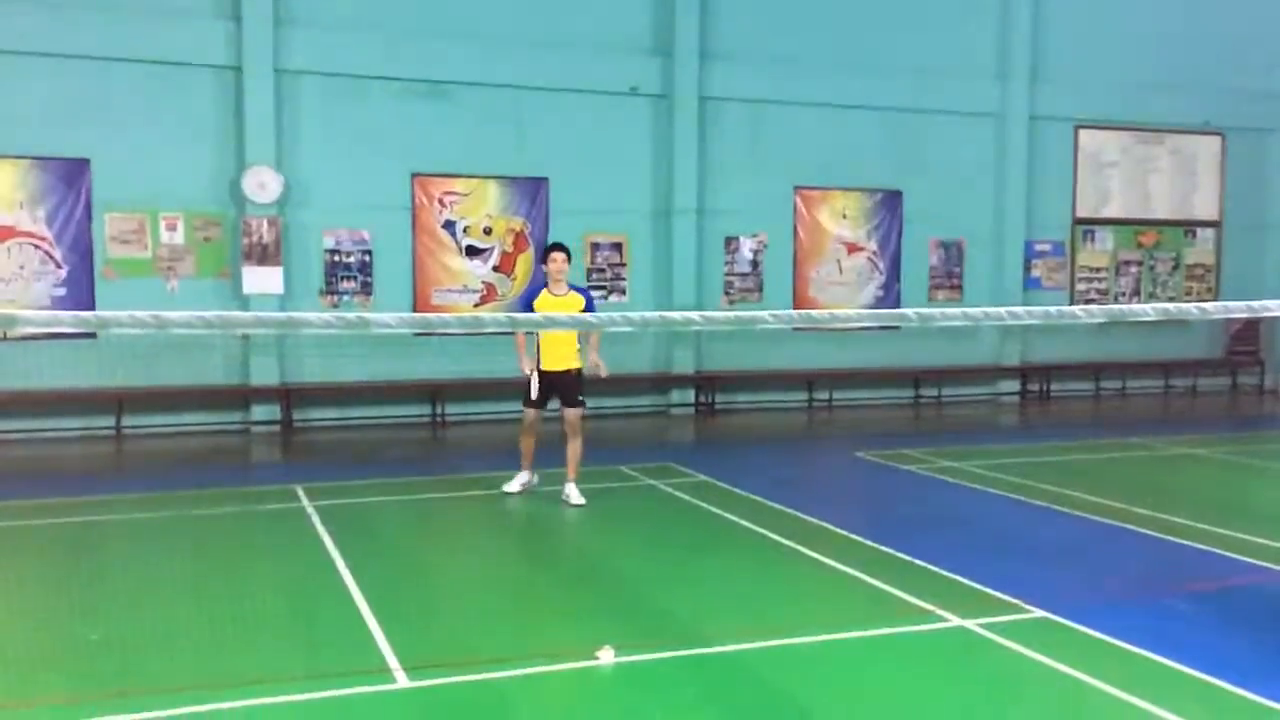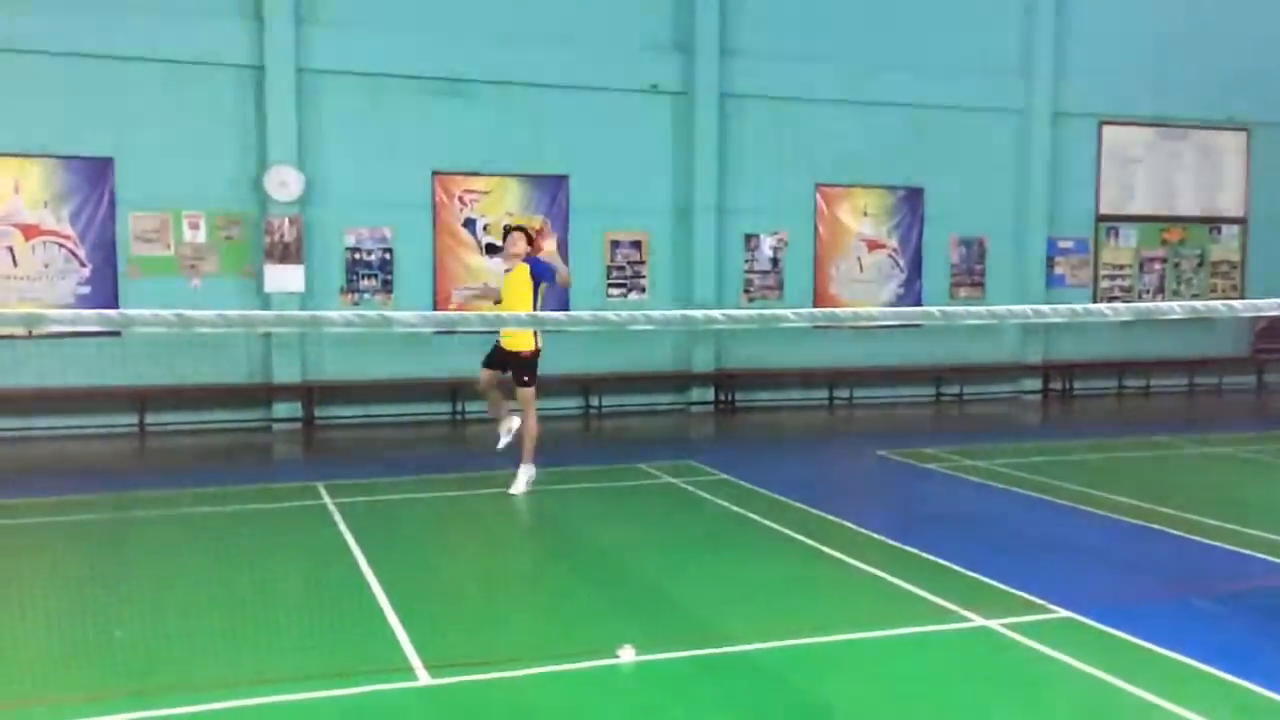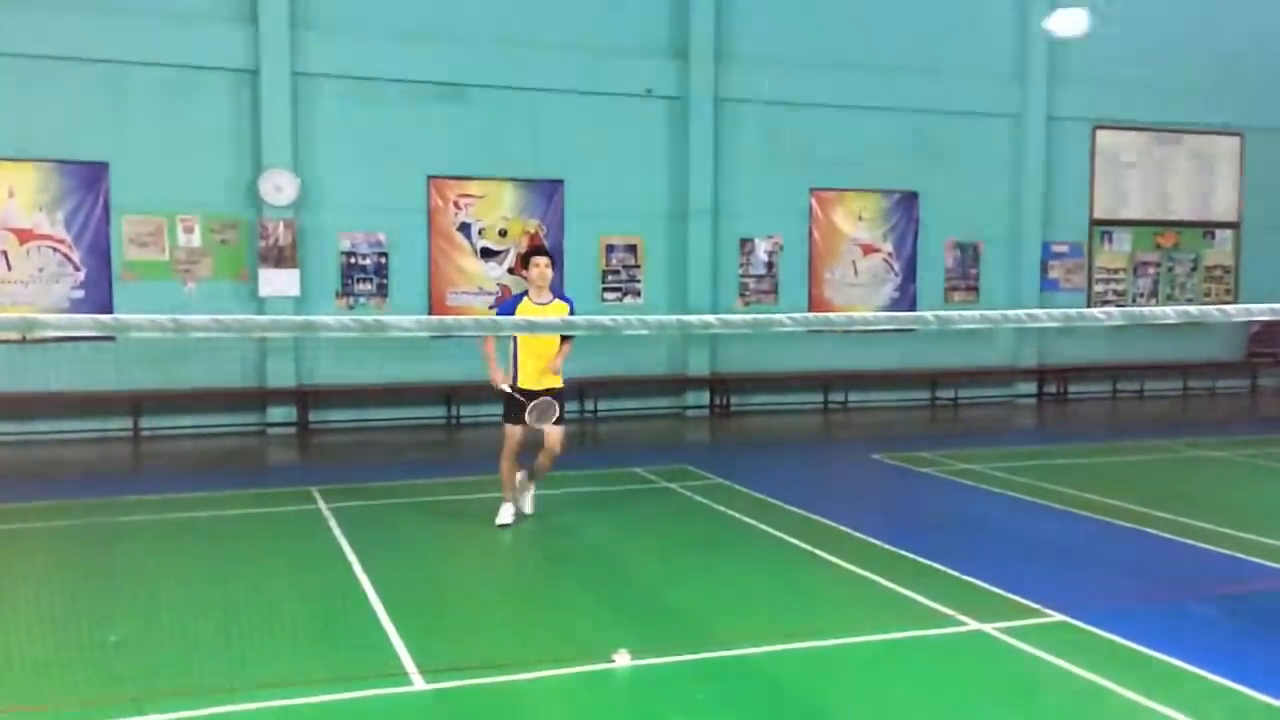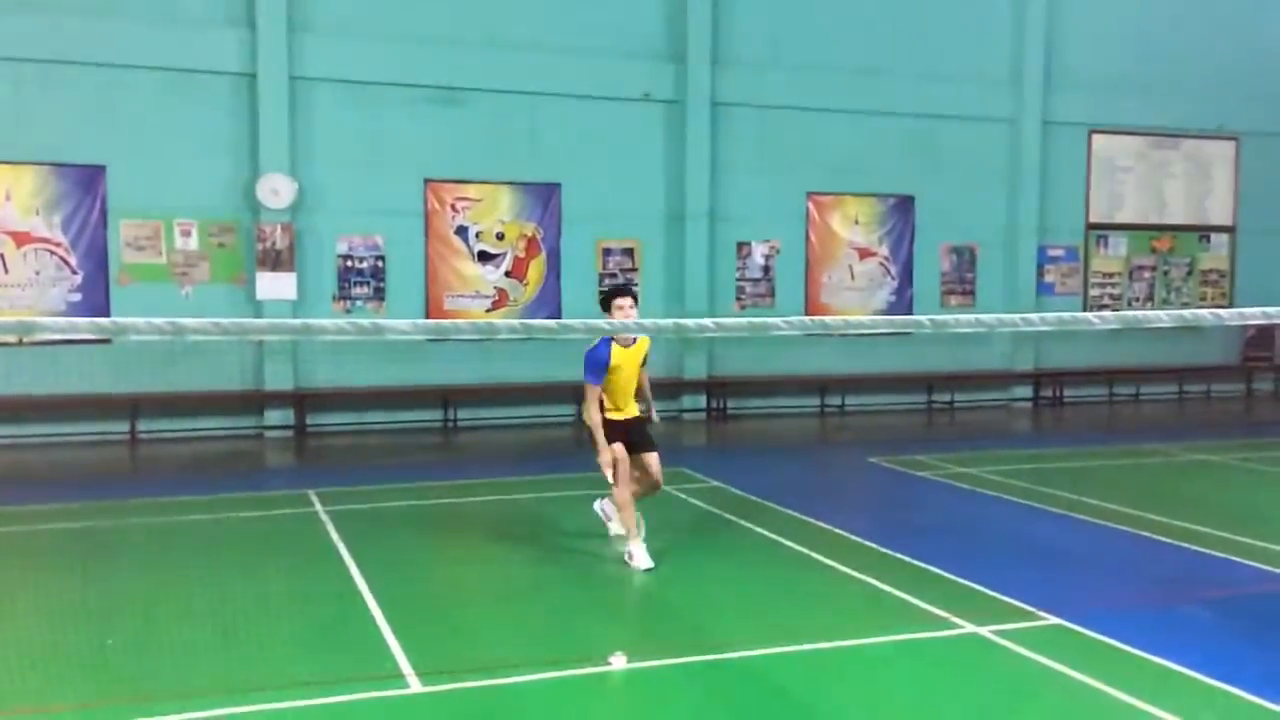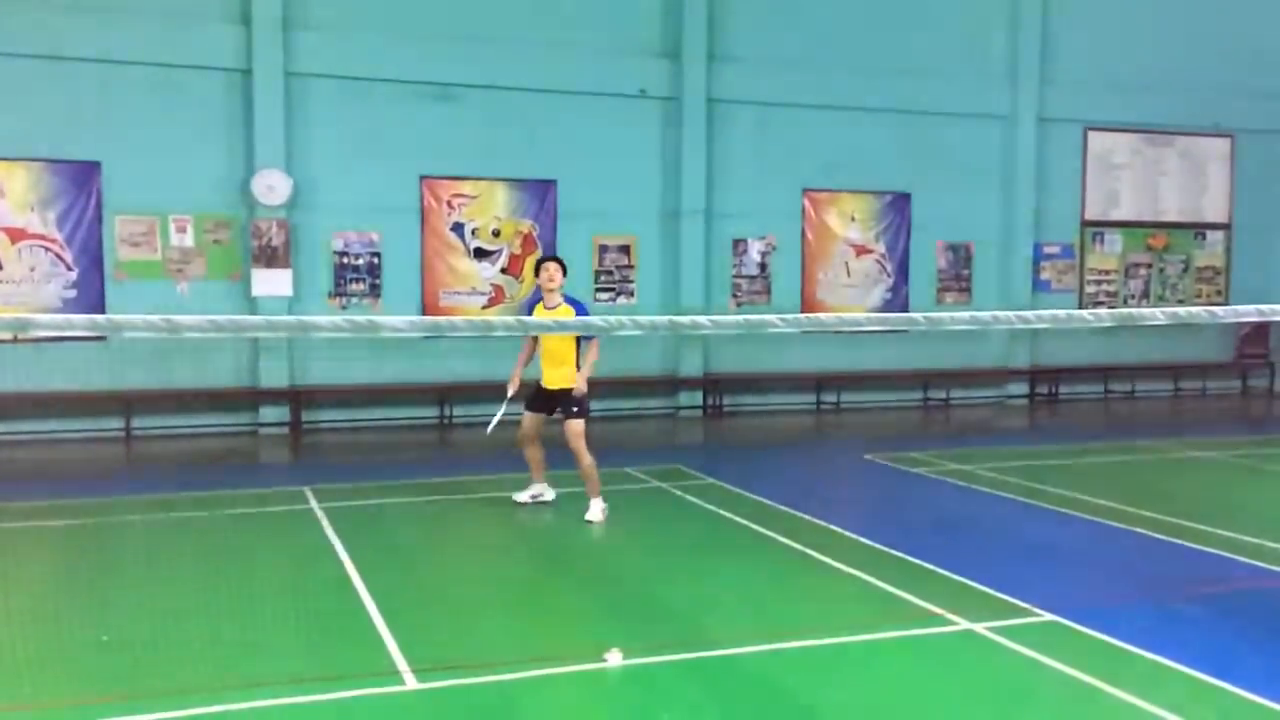
dt=1s
person 1, frame 1
left shoulder: (583, 296)
right shoulder: (534, 297)
left elbow: (592, 329)
right elbow: (521, 329)
left wrist: (593, 354)
right wrist: (523, 357)
left hip: (571, 370)
right hip: (540, 370)
left knee: (574, 428)
right knee: (528, 425)
left ankle: (571, 486)
right ankle: (526, 473)
person 1, frame 2
left shoulder: (532, 266)
right shoulder: (507, 272)
left elbow: (564, 280)
left wrist: (556, 261)
right wrist: (480, 292)
left hip: (526, 347)
right hip: (504, 343)
left knee: (526, 407)
right knee: (485, 382)
left ankle: (527, 467)
right ankle: (507, 421)
person 1, frame 3
left shoulder: (565, 306)
right shoulder: (512, 305)
right elbow: (490, 338)
left wrist: (560, 359)
right wrist: (493, 368)
left hip: (551, 387)
right hip: (519, 386)
left knee: (553, 448)
right knee: (511, 448)
left ankle: (527, 480)
right ankle: (508, 503)
person 1, frame 4
left shoulder: (644, 338)
right shoulder: (599, 351)
right elbow: (591, 400)
left wrist: (650, 405)
right wrist: (602, 446)
left hip: (631, 414)
right hip: (603, 416)
left knee: (654, 478)
right knee: (623, 469)
left ankle: (609, 504)
right ankle: (633, 544)
person 1, frame 5
left shoulder: (576, 309)
right shoulder: (534, 308)
left elbow: (592, 346)
left wrist: (583, 376)
right wrist: (518, 372)
left hip: (570, 386)
right hip: (546, 384)
left knee: (577, 444)
right knee: (526, 434)
left ankle: (597, 501)
right ankle: (541, 486)
